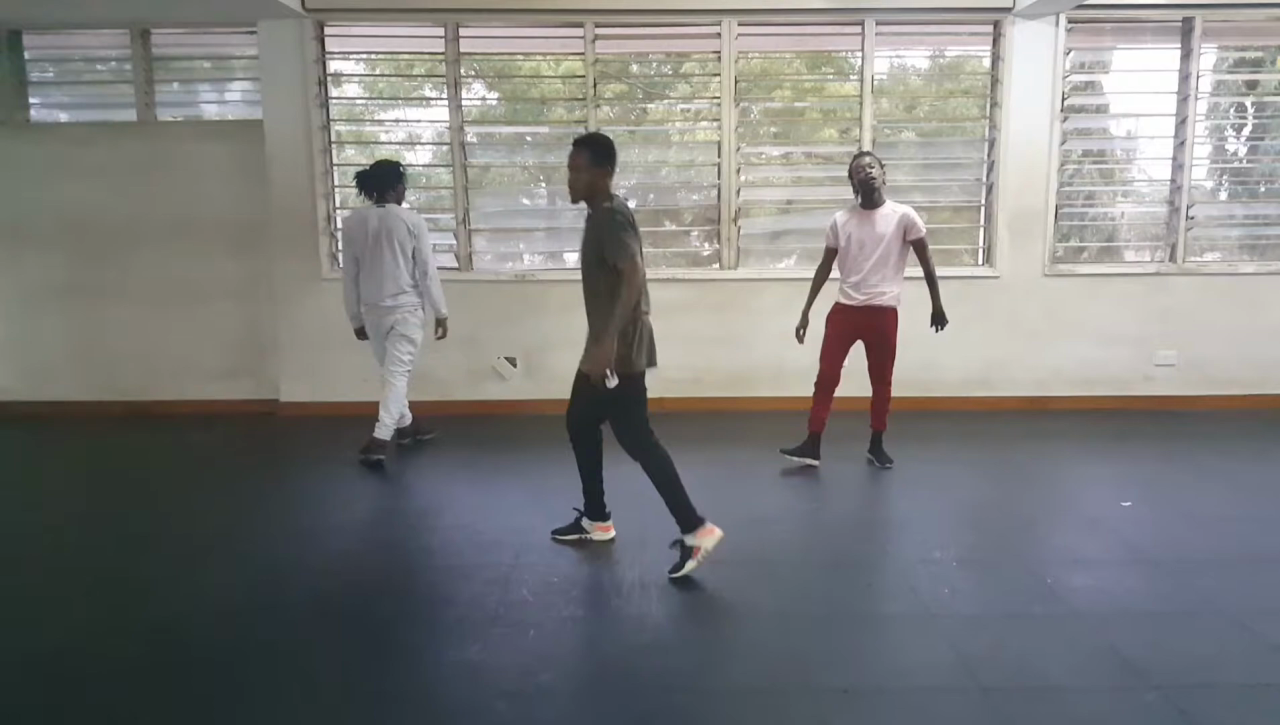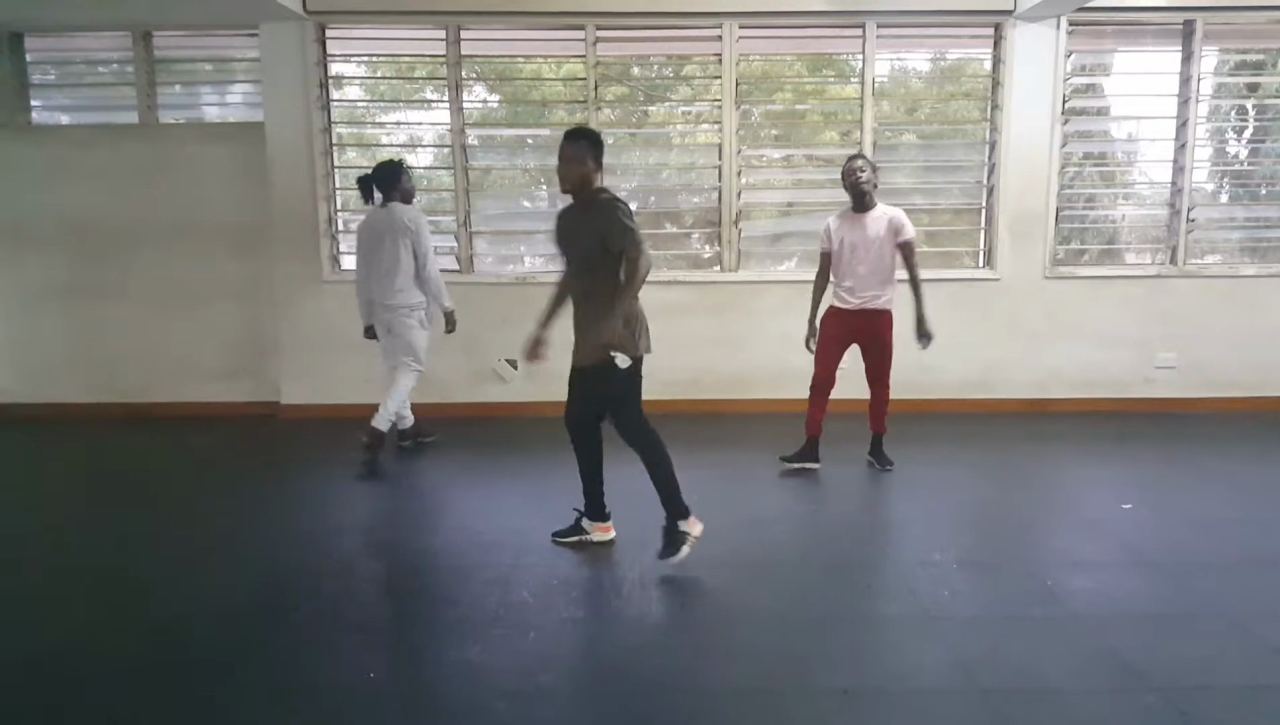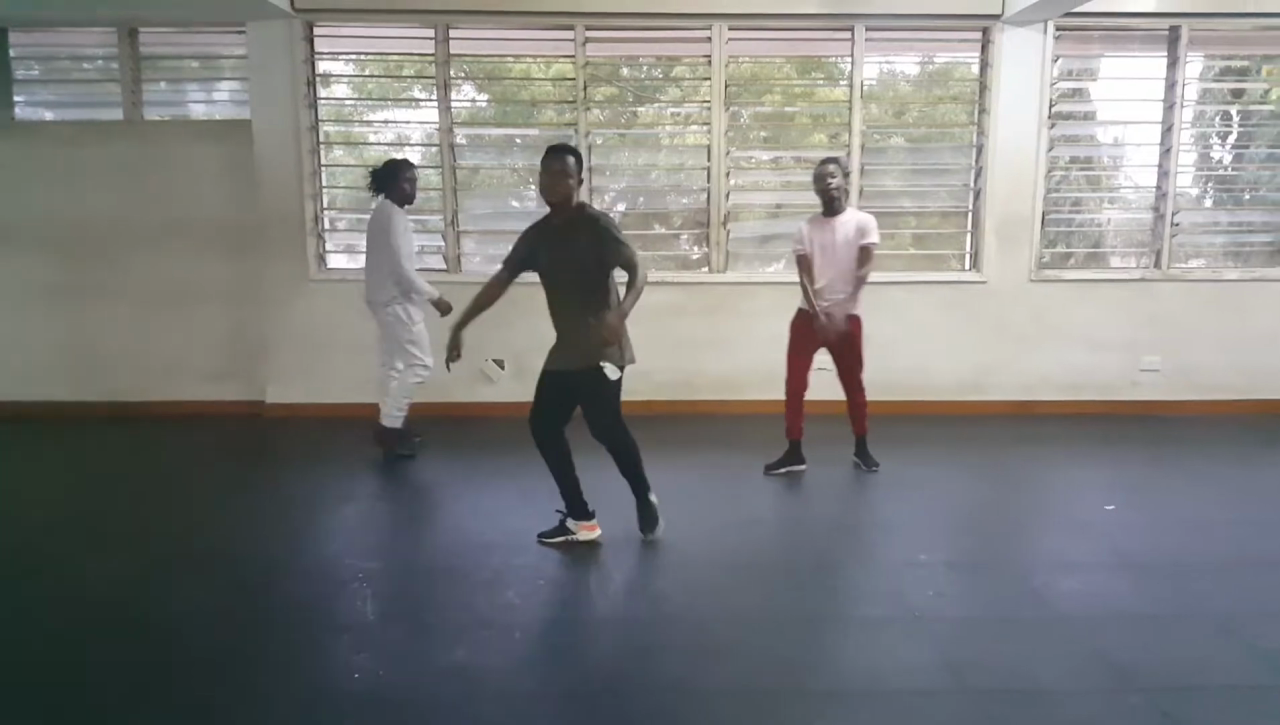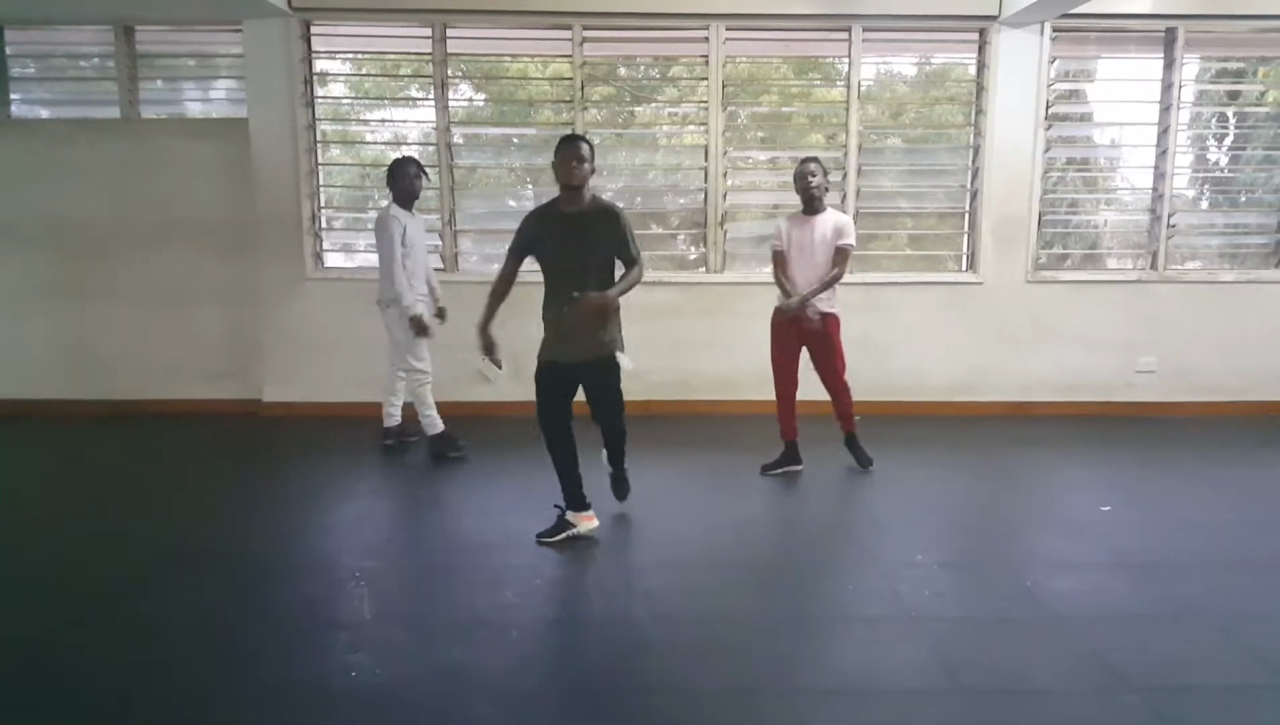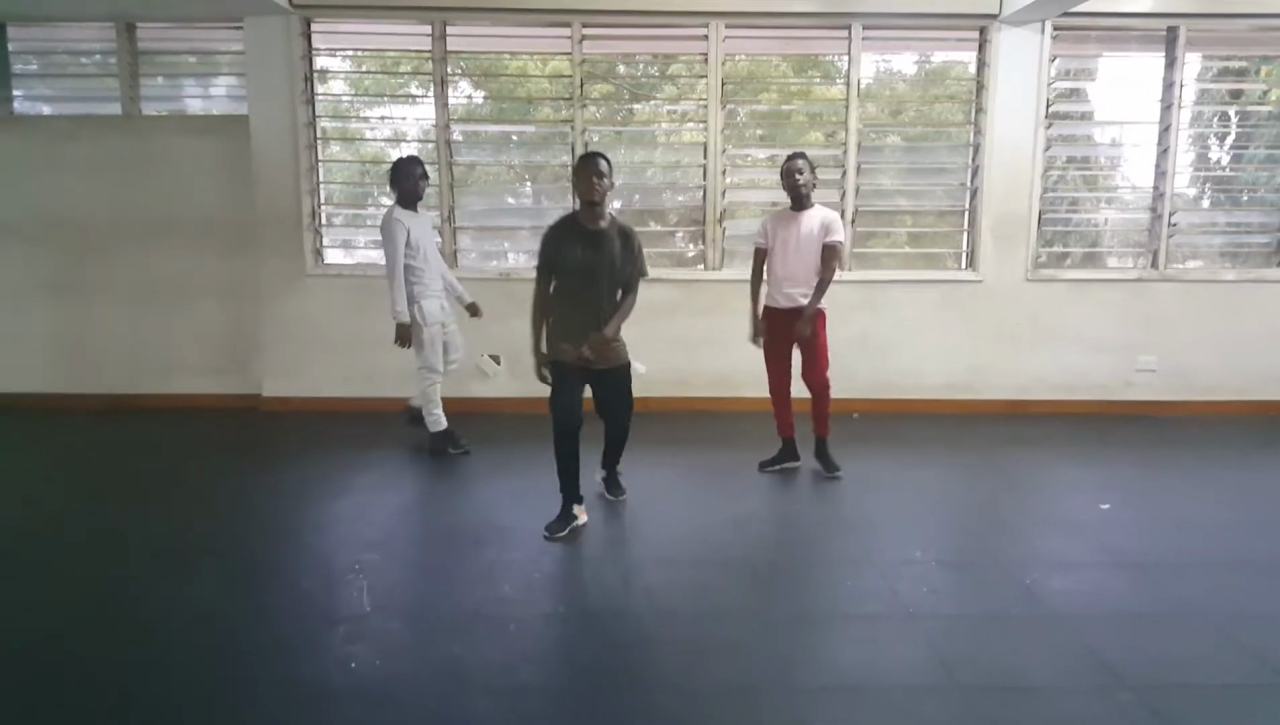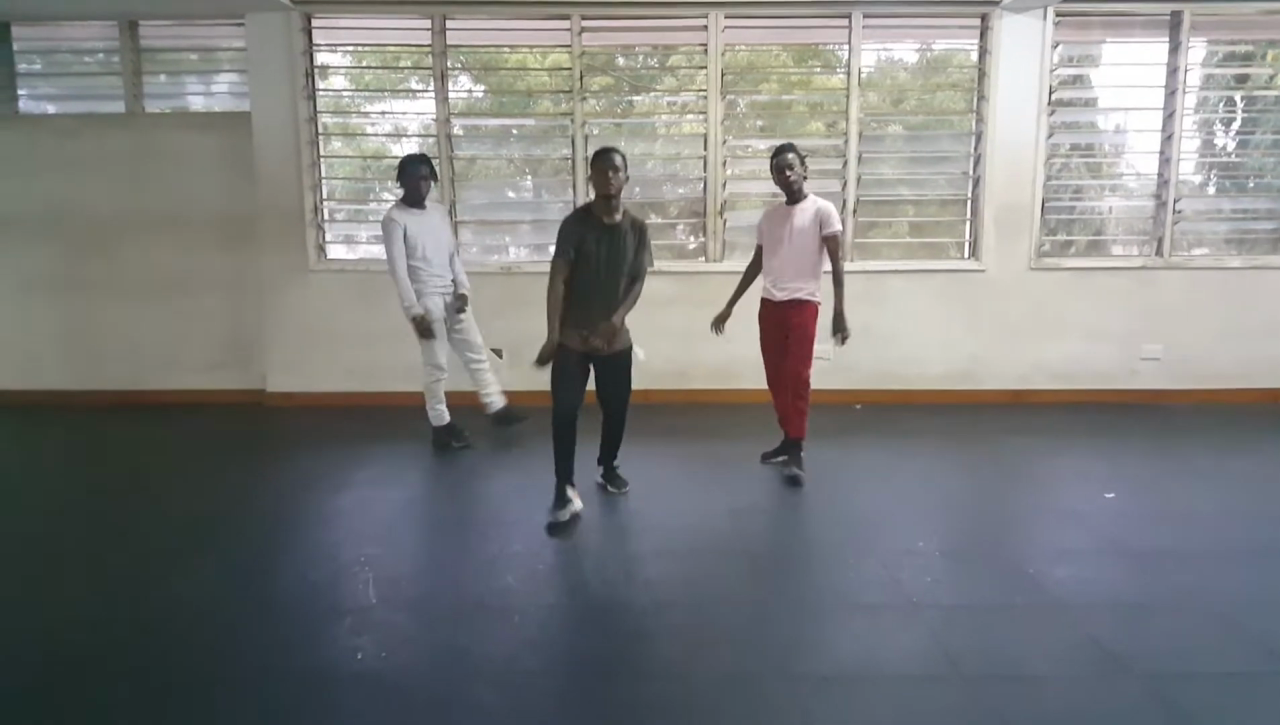
dt=0.2s
person 1, frame 1
left shoulder: (611, 218)
right shoulder: (601, 217)
left elbow: (634, 277)
left wrist: (608, 343)
left hip: (618, 348)
right hip: (606, 345)
left knee: (635, 437)
right knee: (580, 424)
left ankle: (694, 529)
right ankle: (595, 518)
person 1, frame 2
left shoulder: (608, 208)
right shoulder: (568, 217)
left elbow: (640, 259)
left wrist: (616, 317)
right wrist: (544, 326)
left hip: (614, 338)
right hip: (592, 341)
left knee: (630, 424)
right knee: (579, 423)
left ankle: (679, 518)
right ankle: (596, 518)
person 1, frame 3
left shoulder: (597, 225)
right shoulder: (536, 235)
left elbow: (637, 272)
right elbow: (501, 281)
left wrist: (621, 311)
right wrist: (460, 327)
left hip: (602, 348)
right hip: (565, 350)
left knee: (606, 426)
right knee: (543, 426)
left ankle: (644, 498)
right ankle: (581, 517)
person 1, frame 4
left shoulder: (609, 216)
right shoulder: (537, 220)
left elbow: (636, 268)
right elbow: (508, 272)
left wrist: (609, 296)
right wrist: (485, 324)
left hip: (599, 335)
right hip: (557, 338)
left knee: (608, 414)
right knee: (552, 420)
left ankle: (618, 469)
right ankle: (577, 510)
person 1, frame 5
left shoulder: (626, 237)
right shoulder: (558, 234)
left elbow: (630, 292)
right elbow: (541, 292)
left wrist: (610, 331)
right wrist: (537, 348)
left hip: (608, 345)
right hip: (564, 347)
left knee: (620, 419)
right knee: (566, 421)
left ankle: (610, 471)
right ankle: (572, 504)
person 1, frame 6
left shoulder: (637, 229)
right shoulder: (575, 223)
left elbow: (637, 281)
right elbow: (557, 281)
left wrist: (617, 320)
right wrist: (552, 338)
left hip: (613, 334)
right hip: (573, 334)
left knee: (616, 406)
right knee: (565, 407)
left ankle: (607, 465)
right ankle: (566, 493)
person 2, frame 1
left shoulder: (904, 216)
right shoulder: (841, 220)
left elbow: (925, 262)
right elbow: (825, 266)
left wrist: (937, 305)
right wrist: (806, 311)
left hip: (883, 311)
right hip: (846, 309)
left knee: (881, 381)
right knee: (826, 375)
left ankle: (876, 445)
right ankle: (812, 445)
person 2, frame 2
left shoulder: (894, 218)
right shoulder: (833, 224)
left elbow: (911, 269)
right elbow: (823, 273)
left wrist: (921, 316)
right wrist: (811, 320)
left hip: (877, 314)
right hip: (840, 312)
left knee: (879, 384)
right knee: (821, 379)
left ankle: (876, 448)
right ankle: (810, 448)
person 2, frame 3
left shoulder: (863, 222)
right shoulder: (806, 227)
left elbow: (862, 270)
right elbow: (806, 277)
left wrist: (843, 310)
right wrist: (818, 312)
left hip: (845, 316)
right hip: (808, 315)
left knee: (853, 385)
right knee: (794, 384)
left ankle: (861, 448)
right ankle: (794, 453)
person 2, frame 4
left shoulder: (841, 222)
right shoulder: (785, 225)
left elbow: (838, 270)
right elbow: (779, 272)
left wrist: (805, 300)
right wrist: (795, 302)
left hip: (823, 313)
right hip: (786, 314)
left knee: (836, 382)
right knee: (784, 385)
left ankle: (852, 440)
right ankle: (791, 452)
person 2, frame 5
left shoulder: (828, 219)
right shoulder: (771, 222)
left elbow: (828, 270)
right elbow: (758, 270)
left wrist: (808, 315)
right wrist: (755, 315)
left hip: (810, 311)
right hip: (773, 311)
left knee: (817, 380)
right knee: (778, 384)
left ankle: (822, 447)
right ankle: (788, 448)
person 2, frame 6
left shoulder: (822, 210)
right shoulder: (769, 216)
left elbow: (836, 262)
right elbow: (756, 264)
left wrist: (839, 311)
right wrist: (729, 306)
left hip: (802, 302)
right hip: (770, 303)
left knee: (797, 374)
right knee: (775, 376)
left ankle: (796, 452)
right ankle: (788, 441)
person 3, frame 1
left shoulder: (352, 222)
right shoulder: (413, 221)
left elbow: (350, 275)
right elbow: (427, 272)
left wrist: (356, 319)
right wrist: (440, 313)
left hip: (372, 310)
right hip: (406, 309)
left knee: (390, 369)
right knee: (397, 372)
left ankle: (404, 424)
right ankle: (379, 440)
person 3, frame 2
left shoulder: (366, 223)
right shoulder: (413, 218)
left elbow: (362, 274)
right elbow: (429, 269)
left wrist: (367, 318)
right wrist: (447, 308)
left hip: (380, 308)
right hip: (410, 307)
left knee: (397, 369)
right knee: (408, 371)
left ankle: (406, 426)
right ankle: (378, 429)
person 3, frame 3
left shoulder: (386, 213)
right shoulder: (392, 215)
right elbow: (401, 266)
right wrist: (434, 296)
left hip: (384, 301)
right hip: (396, 302)
left knee: (392, 365)
right knee: (420, 363)
left ankle: (391, 426)
right ankle: (390, 426)
person 3, frame 4
left shoulder: (415, 218)
right shoulder: (390, 218)
right elbow: (392, 269)
left wrist: (436, 300)
right wrist: (411, 312)
left hip: (416, 302)
right hip: (402, 305)
left knee: (401, 367)
right knee: (419, 369)
left ankle: (391, 426)
right ankle: (436, 435)
person 3, frame 5
left shoulder: (423, 217)
right shoulder: (395, 219)
right elbow: (395, 272)
left wrist: (464, 297)
right wrist: (401, 319)
left hip: (440, 299)
right hip: (421, 303)
left knee: (450, 357)
right knee: (432, 368)
left ankle: (419, 406)
right ankle: (438, 432)
person 3, frame 6
left shoulder: (439, 212)
right shoulder: (394, 219)
right elbow: (398, 270)
left wrist: (463, 289)
right wrist: (415, 312)
left hip: (451, 297)
right hip: (424, 302)
left knee: (476, 352)
right knee: (436, 366)
left ankle: (498, 408)
right ankle: (441, 425)
